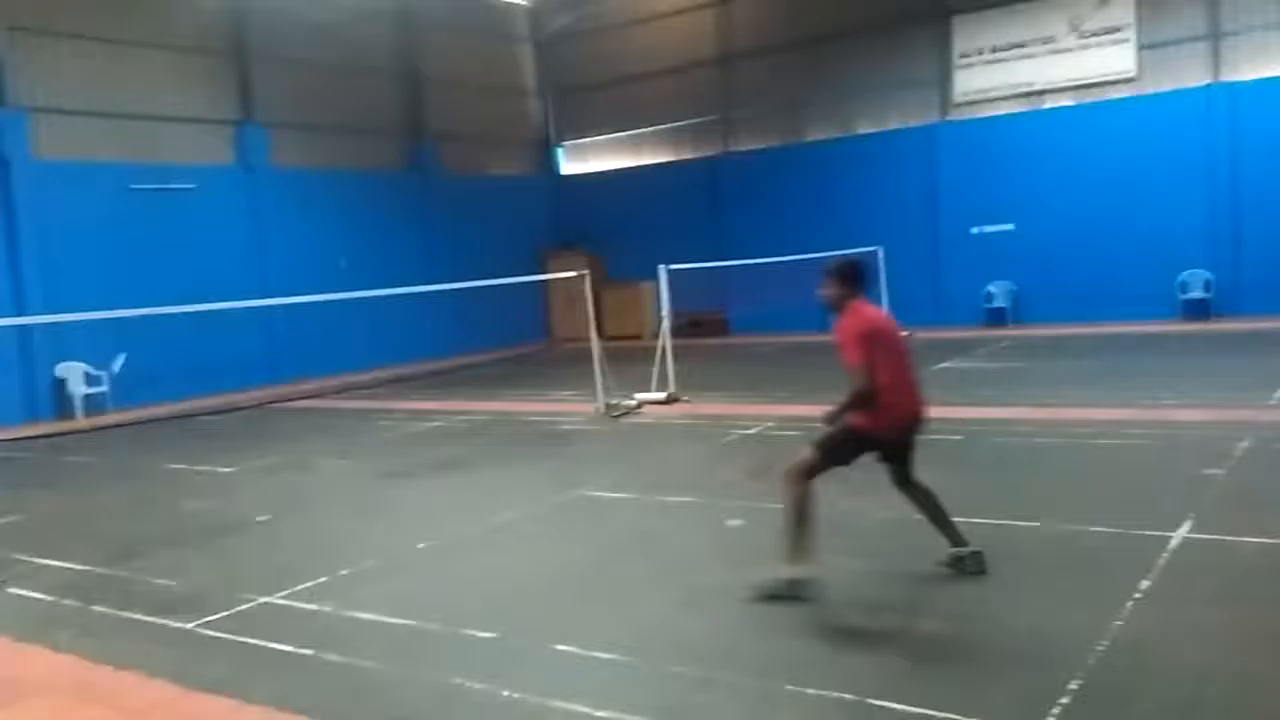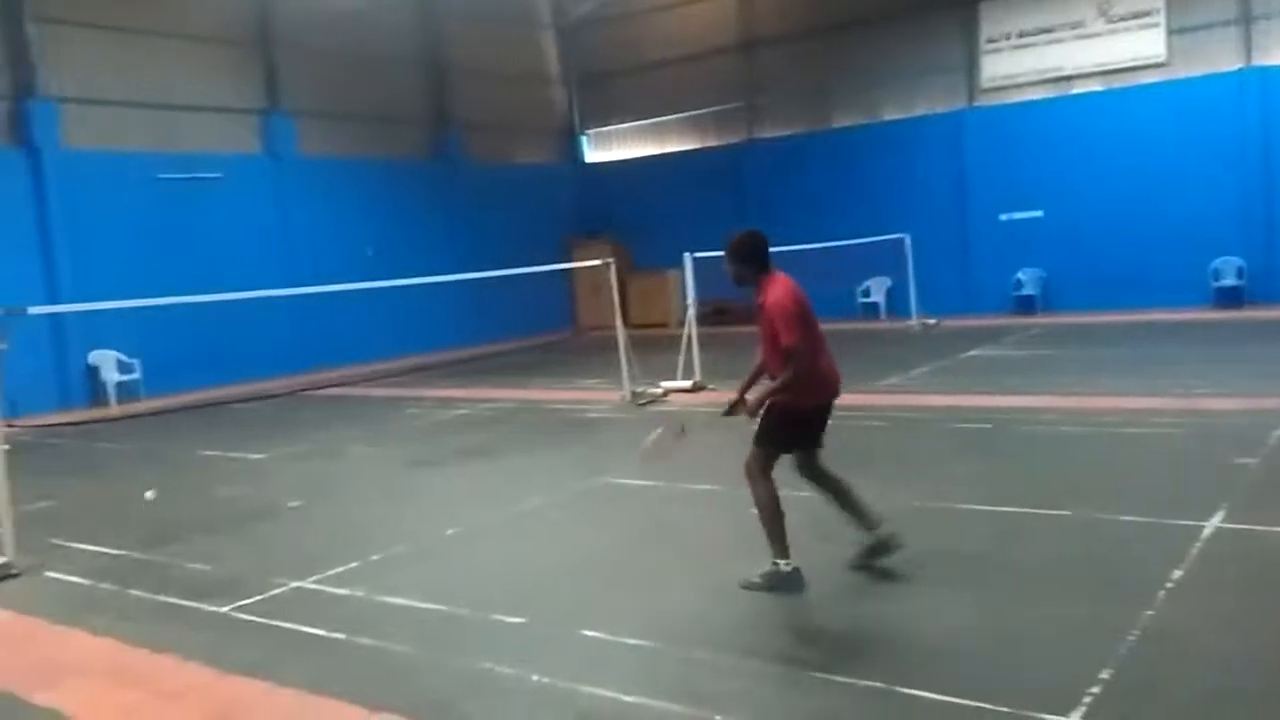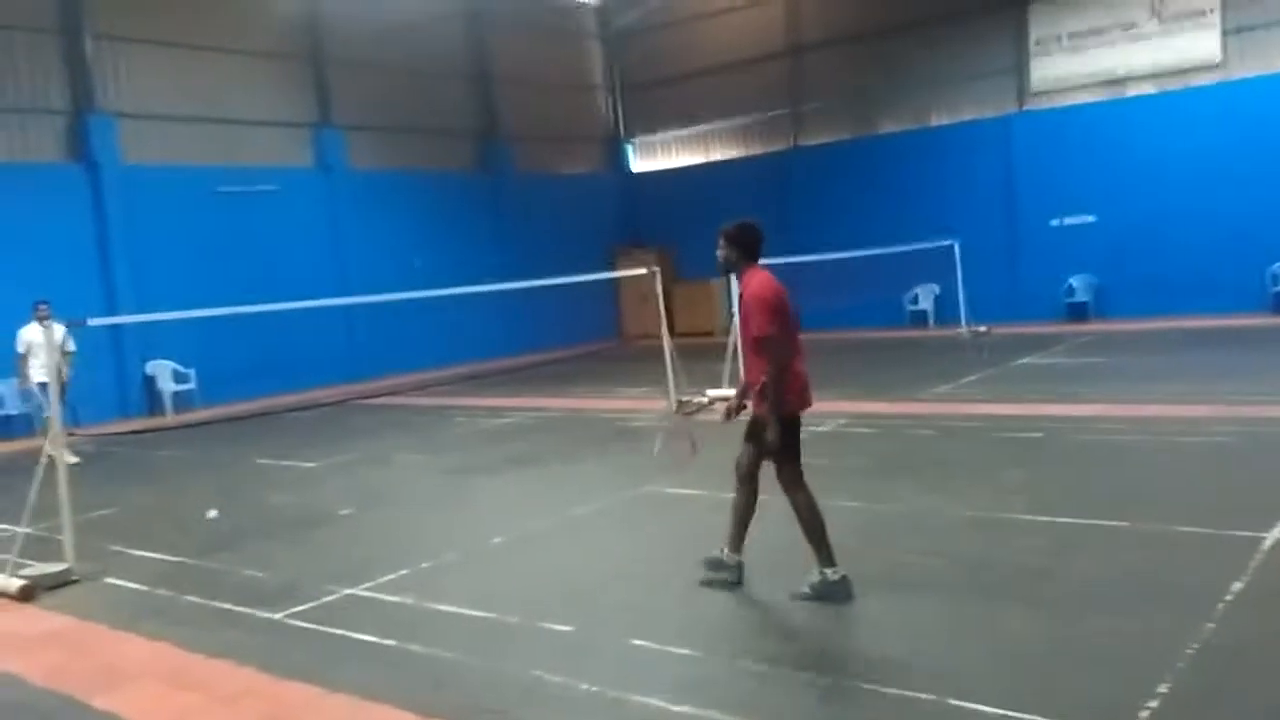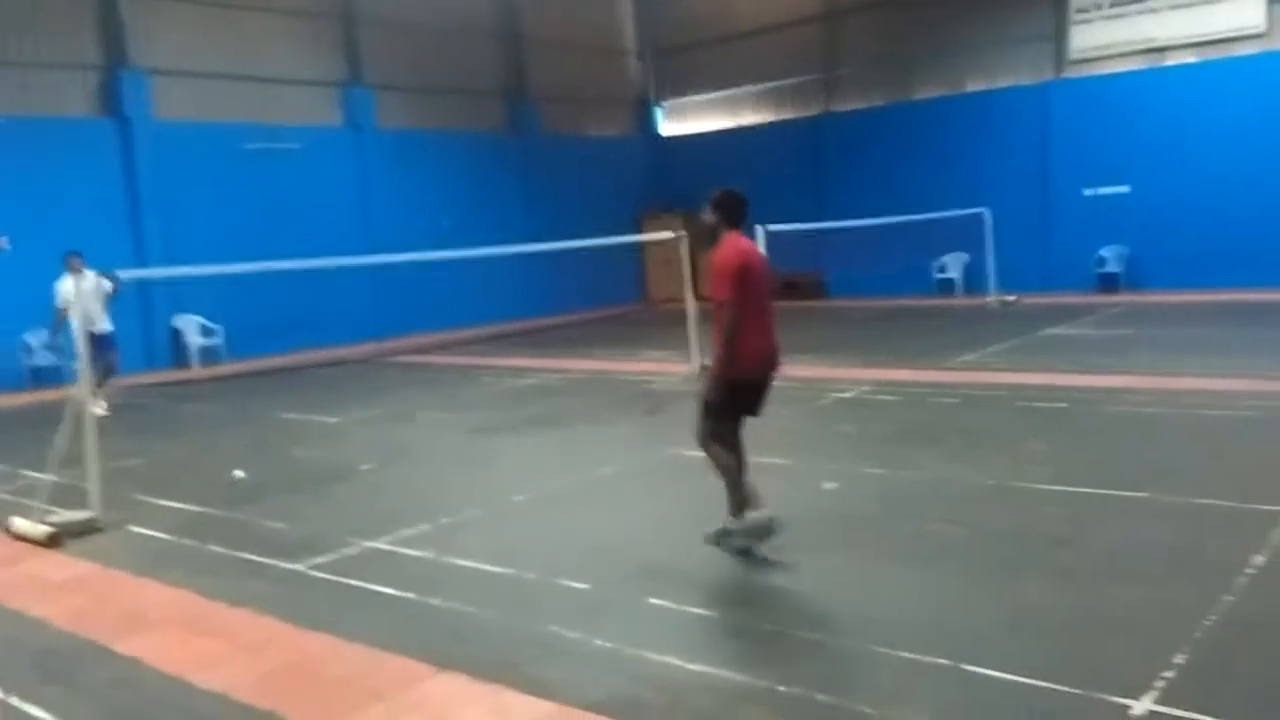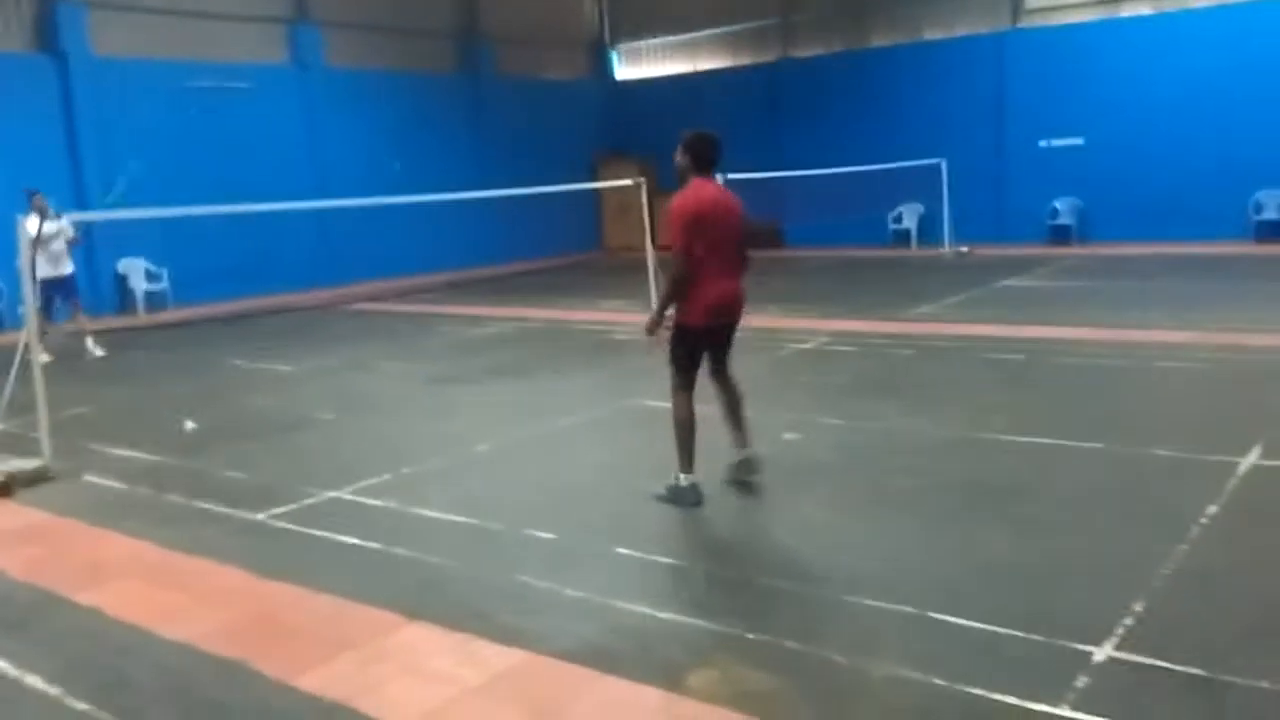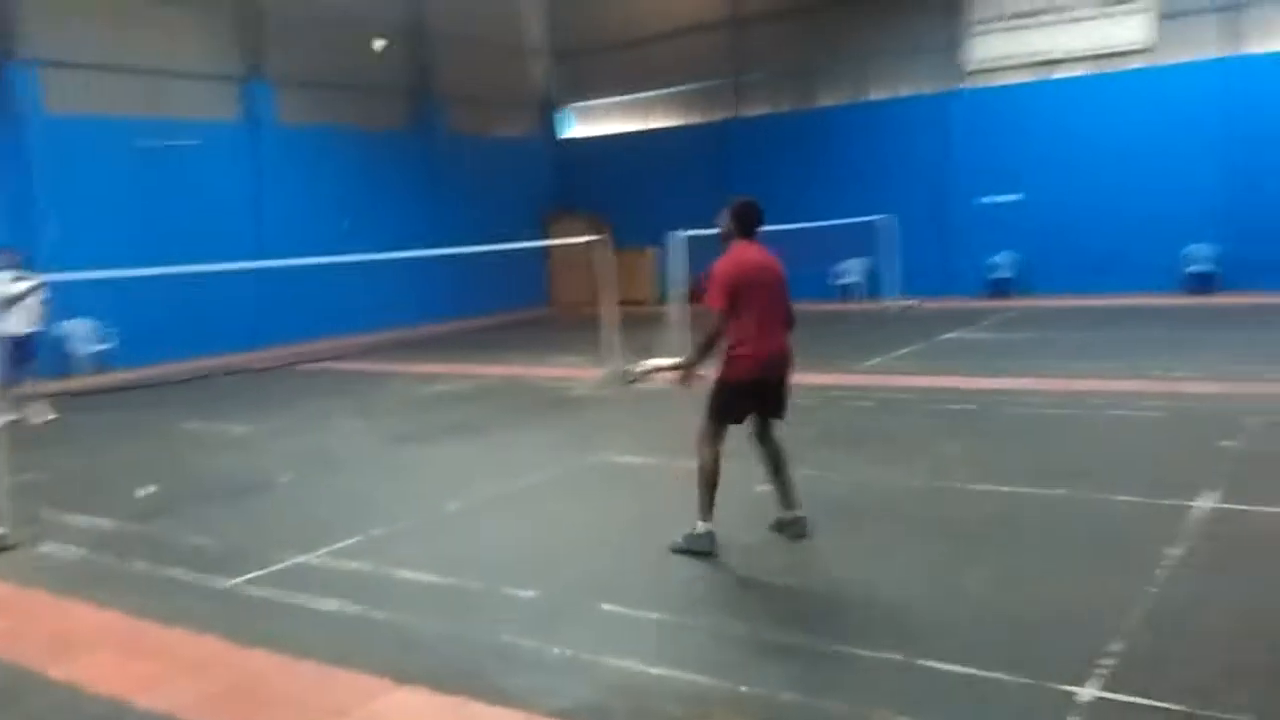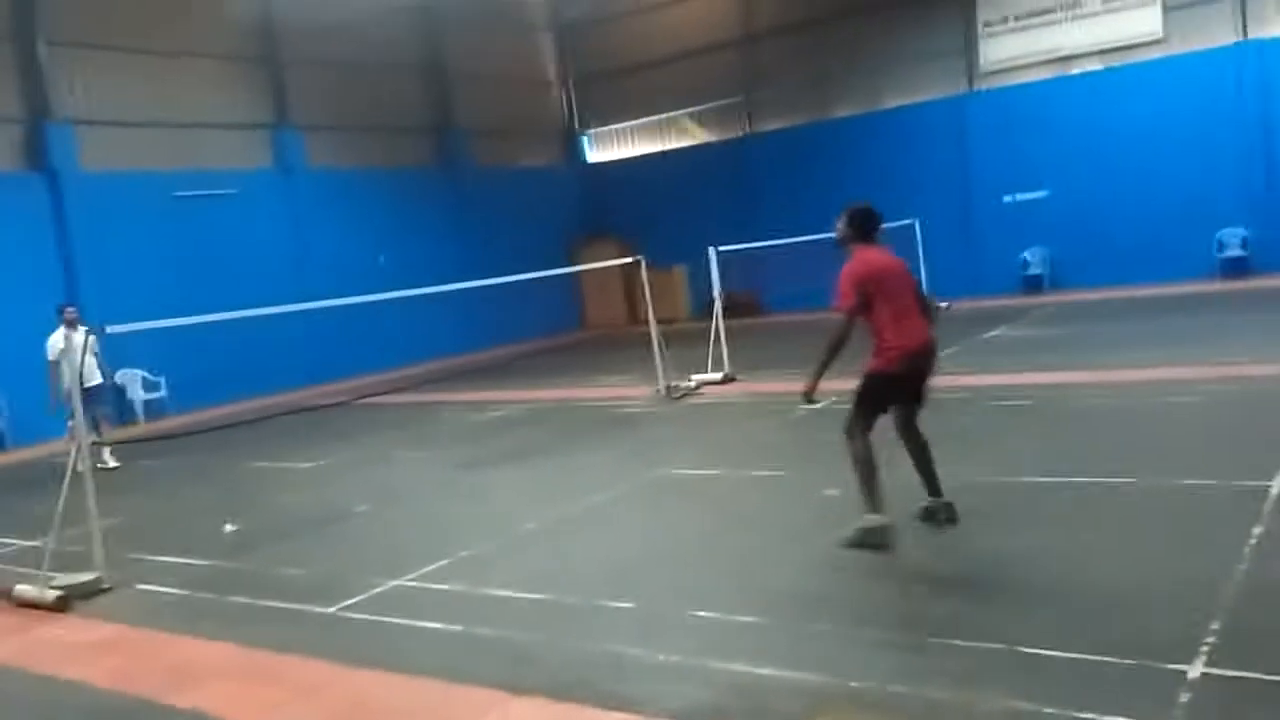
dt=0.4s
person 1, frame 1
left shoulder: (852, 323)
right shoulder: (877, 316)
left elbow: (864, 386)
left wrist: (836, 412)
right wrist: (845, 411)
left hip: (877, 417)
right hip: (906, 413)
left knee: (798, 473)
right knee: (905, 481)
left ankle: (797, 573)
right ankle: (965, 551)
person 1, frame 2
left shoulder: (779, 299)
right shoulder: (772, 288)
left elbow: (800, 364)
right elbow: (771, 352)
left wrist: (762, 399)
right wrist: (744, 390)
left hip: (802, 393)
right hip: (816, 390)
left knee: (756, 469)
right knee: (809, 467)
left ankle: (784, 568)
right ankle: (876, 531)
person 1, frame 3
left shoulder: (757, 291)
right shoulder: (756, 285)
left elbow: (776, 359)
left wrist: (773, 415)
right wrist: (741, 398)
left hip: (778, 402)
right hip: (767, 399)
left knee: (791, 482)
right knee: (745, 468)
left ankle: (832, 576)
right ankle: (731, 559)
person 1, frame 4
left shoulder: (724, 255)
right shoulder: (751, 251)
left elbow: (729, 322)
left wrist: (715, 373)
left hip: (740, 362)
right hip: (763, 357)
left knee: (710, 437)
right knee: (728, 434)
left ankle: (755, 514)
right ankle: (740, 519)
person 1, frame 5
left shoulder: (682, 203)
right shoulder: (731, 201)
left elbow: (679, 268)
right elbow: (741, 260)
left wrist: (659, 311)
left hip: (695, 309)
right hip: (729, 303)
left knee: (681, 389)
right knee: (721, 374)
left ankle: (687, 482)
right ankle: (745, 455)
person 1, frame 6
left shoulder: (726, 266)
right shoulder: (772, 262)
left elbow: (717, 327)
right elbow: (788, 318)
left wrist: (692, 363)
left hip: (744, 363)
right hip: (776, 360)
left knee: (709, 437)
right knee: (764, 433)
left ankle: (703, 529)
right ankle: (792, 514)
person 1, frame 7
left shoulder: (853, 270)
right shoulder: (894, 261)
left elbow: (843, 331)
right elbow: (926, 308)
left wrist: (816, 378)
left hip: (892, 358)
right hip: (922, 351)
left knee: (856, 430)
right knee: (906, 424)
left ankle: (875, 522)
right ankle: (938, 503)
